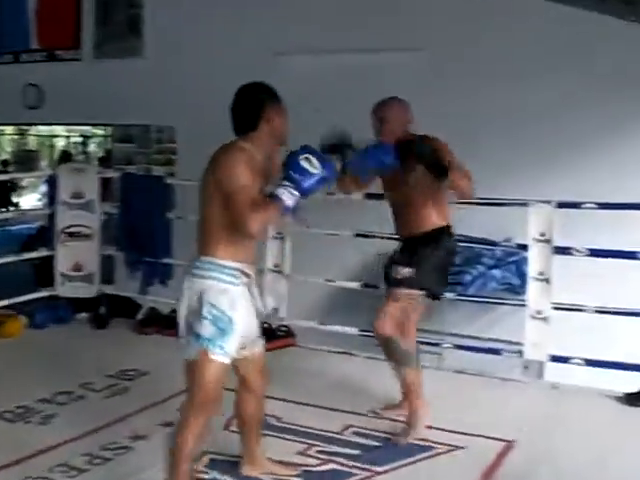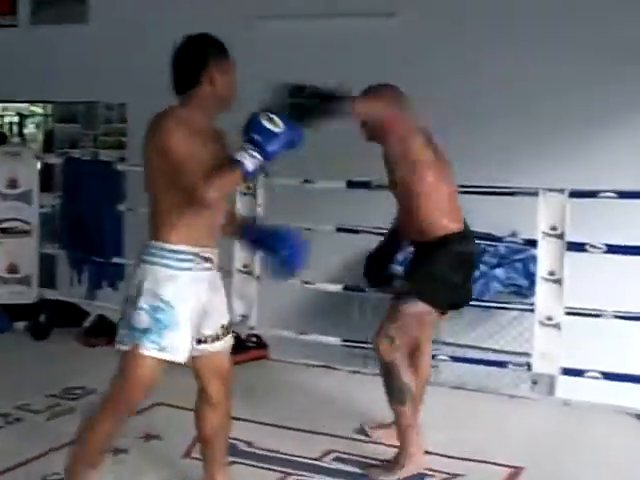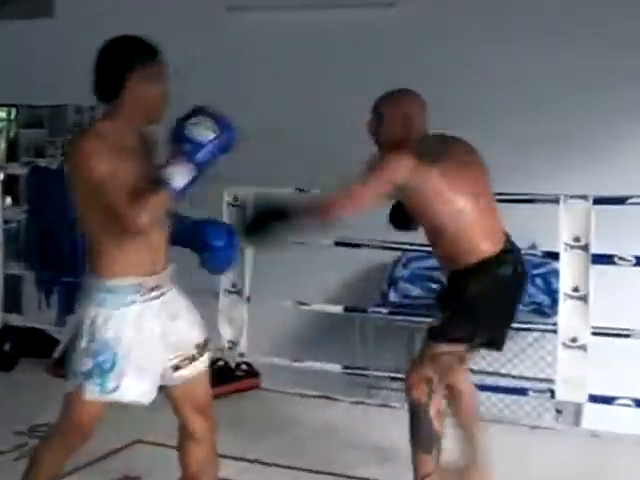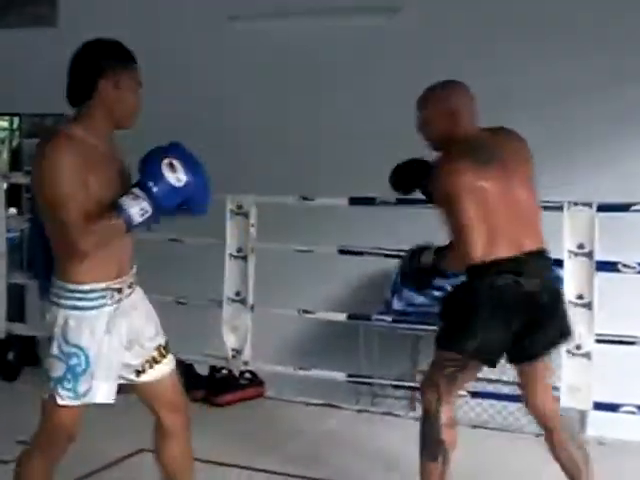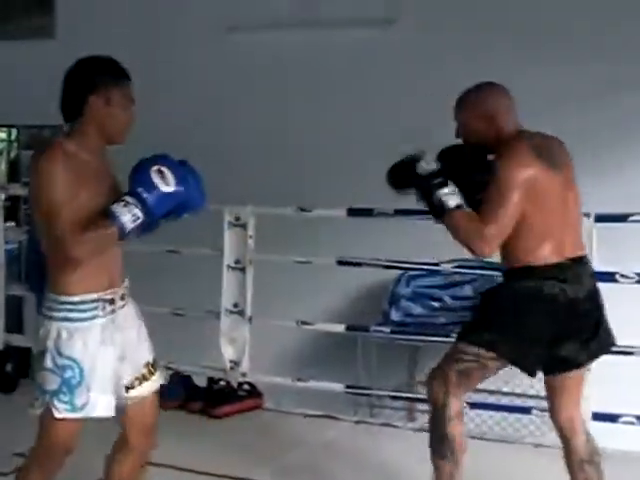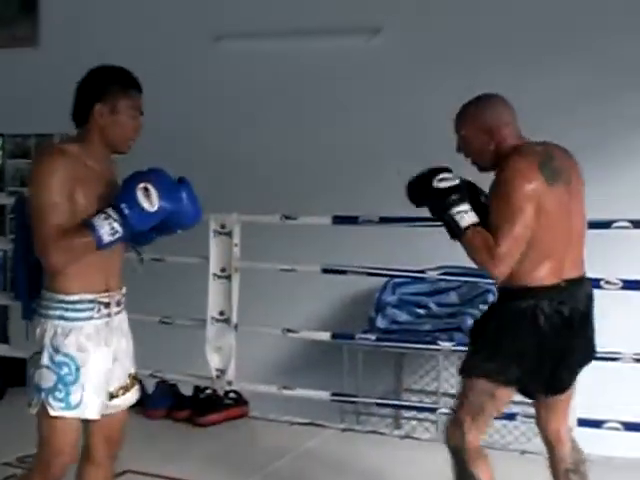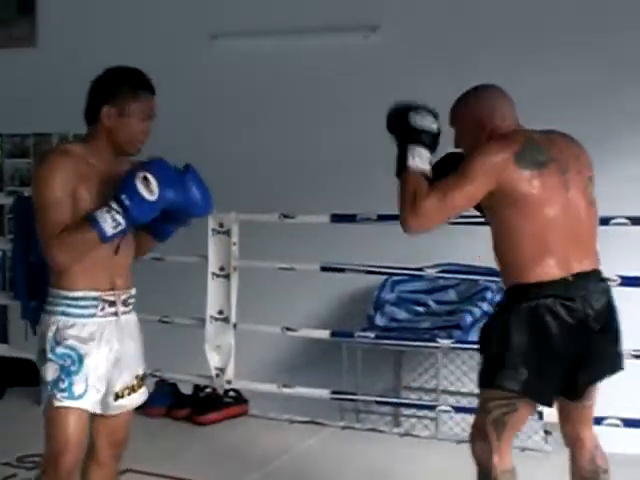
dt=0.2s
person 1, frame 1
left shoulder: (264, 161)
right shoulder: (233, 158)
right elbow: (251, 223)
right wrist: (295, 186)
left hip: (237, 287)
right hip: (216, 285)
left knee: (255, 377)
right knee: (203, 402)
person 1, frame 2
left shoulder: (209, 132)
right shoulder: (169, 126)
right elbow: (206, 194)
left wrist: (258, 233)
right wrist: (256, 152)
left hip: (205, 272)
right hip: (170, 271)
left knee: (216, 384)
right knee: (126, 396)
person 1, frame 3
left shoulder: (141, 142)
right shoulder: (92, 147)
right elbow: (134, 219)
right wrist: (189, 160)
left hip: (162, 298)
right hip: (116, 307)
left knee: (200, 417)
right knee: (74, 431)
person 1, frame 4
left shoulder: (106, 146)
right shoulder: (61, 152)
right elbow: (81, 240)
left wrist: (163, 201)
right wrist: (147, 196)
left hip: (128, 300)
right hip: (83, 309)
left knee: (174, 412)
right knee: (56, 436)
person 1, frame 5
left shoulder: (98, 161)
right shoulder: (54, 163)
right elbow: (74, 247)
left wrist: (156, 210)
right wrist: (139, 202)
left hip: (121, 314)
right hip: (75, 322)
left knee: (142, 433)
person 1, frame 6
left shoulder: (107, 168)
right shoulder: (55, 165)
right elbow: (54, 253)
left wrist: (151, 226)
right wrist: (121, 216)
left hip: (113, 319)
right hip: (70, 322)
left knee: (105, 446)
person 1, frame 7
left shoulder: (126, 170)
right shoulder: (60, 165)
right elbow: (59, 252)
left wrist: (169, 218)
right wrist: (123, 208)
left hip: (122, 319)
right hip: (75, 319)
left knee: (109, 447)
person 2, frame 1
left shoulder: (429, 147)
right shoulder: (384, 154)
left elbow: (467, 190)
right elbow: (348, 185)
left wrist: (436, 165)
right wrist: (346, 166)
left hip: (431, 247)
right hip: (410, 247)
left knee: (386, 325)
right knee: (405, 328)
left ankle: (418, 408)
right ankle: (409, 400)
person 2, frame 2
left shoulder: (406, 139)
right shoulder: (399, 150)
left elbow: (390, 113)
right wrist: (388, 247)
left hip: (445, 255)
right hip: (436, 251)
left knee: (387, 343)
right knee: (417, 341)
right ankle: (406, 426)
person 2, frame 3
left shoulder: (402, 160)
right shoulder: (457, 148)
left elbow: (342, 203)
left wrist: (284, 216)
left hip: (488, 281)
right hip: (504, 267)
left knee: (424, 381)
right knee: (450, 367)
person 2, frame 4
left shoulder: (453, 165)
right shoulder: (511, 142)
left elbow: (472, 251)
right wrist: (433, 183)
left hip: (495, 290)
right hip: (538, 278)
left knee: (437, 395)
right knee: (541, 403)
person 2, frame 5
left shoulder: (515, 158)
right shoulder: (549, 147)
left elbow: (484, 242)
left wrist: (439, 193)
left hip: (535, 293)
right hip: (577, 287)
left knee: (443, 388)
right knee: (569, 418)
person 2, frame 6
left shoulder: (519, 172)
right shoulder: (559, 159)
left elbow: (495, 264)
left wrist: (456, 206)
right wrist: (472, 201)
left hip: (529, 314)
right hip: (573, 305)
left knee: (463, 434)
right knee: (556, 429)
person 2, frame 7
left shoulder: (497, 156)
right shoulder: (569, 147)
left elbow: (415, 218)
left wrist: (415, 148)
left hip: (539, 313)
right hip: (593, 301)
left knee: (490, 444)
right knee: (580, 432)
